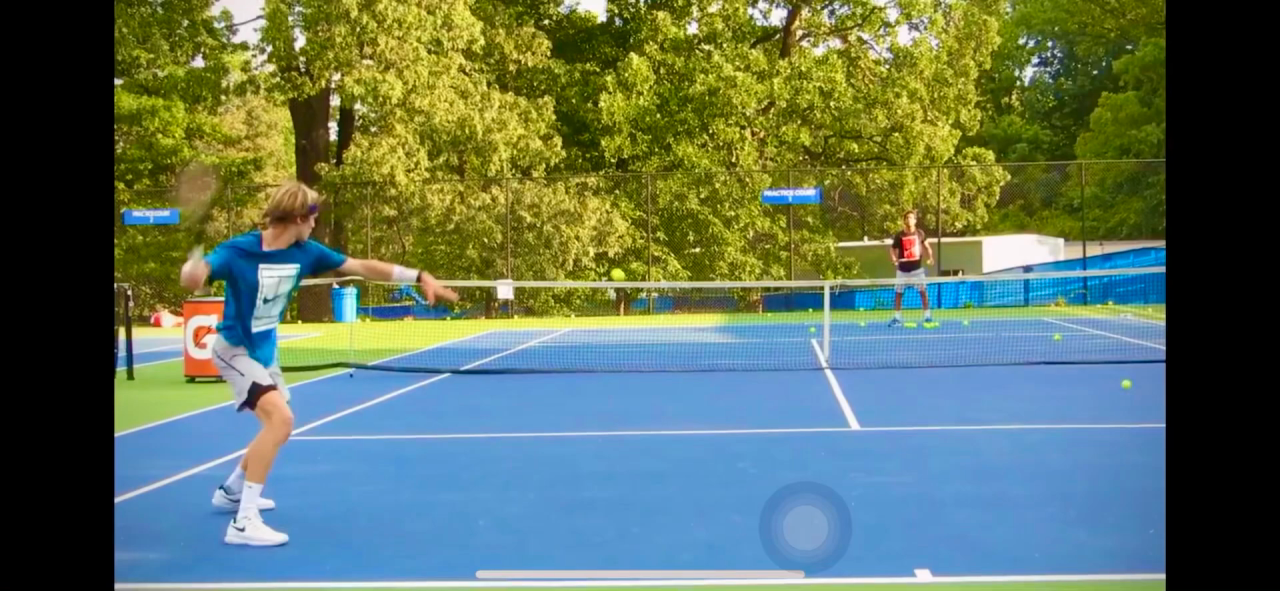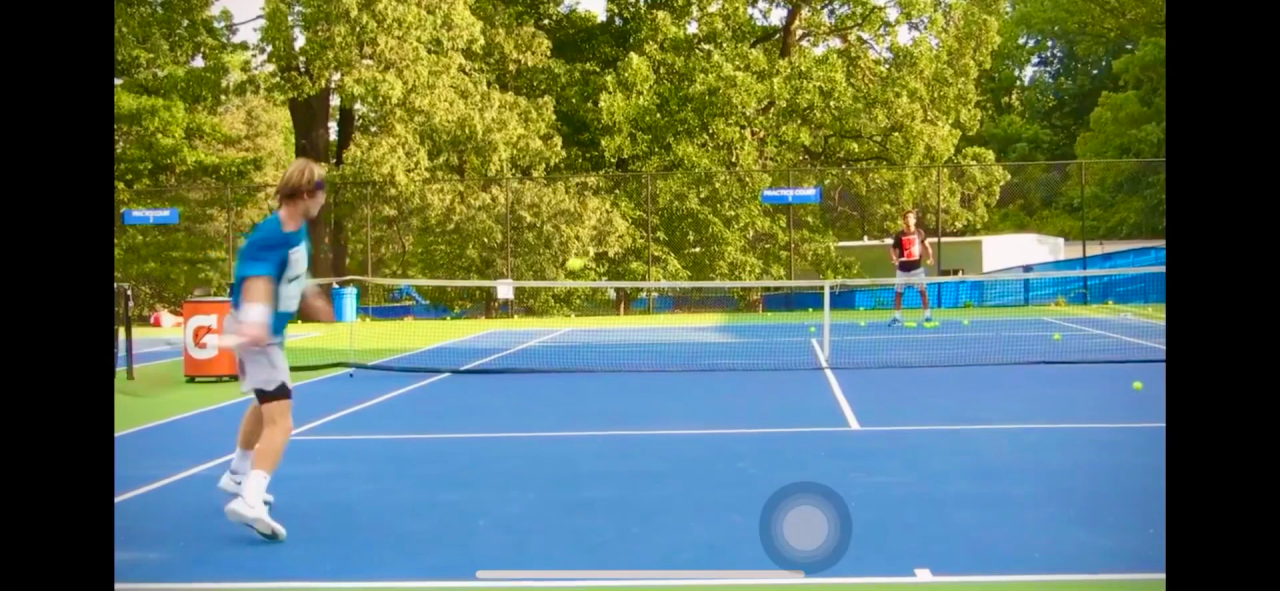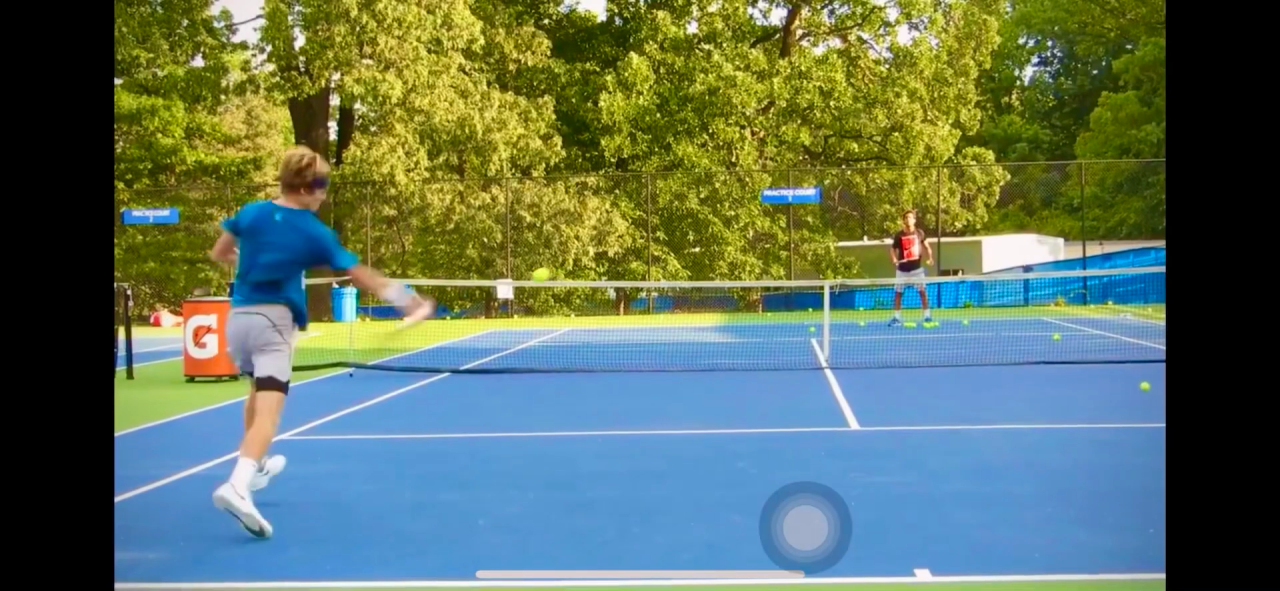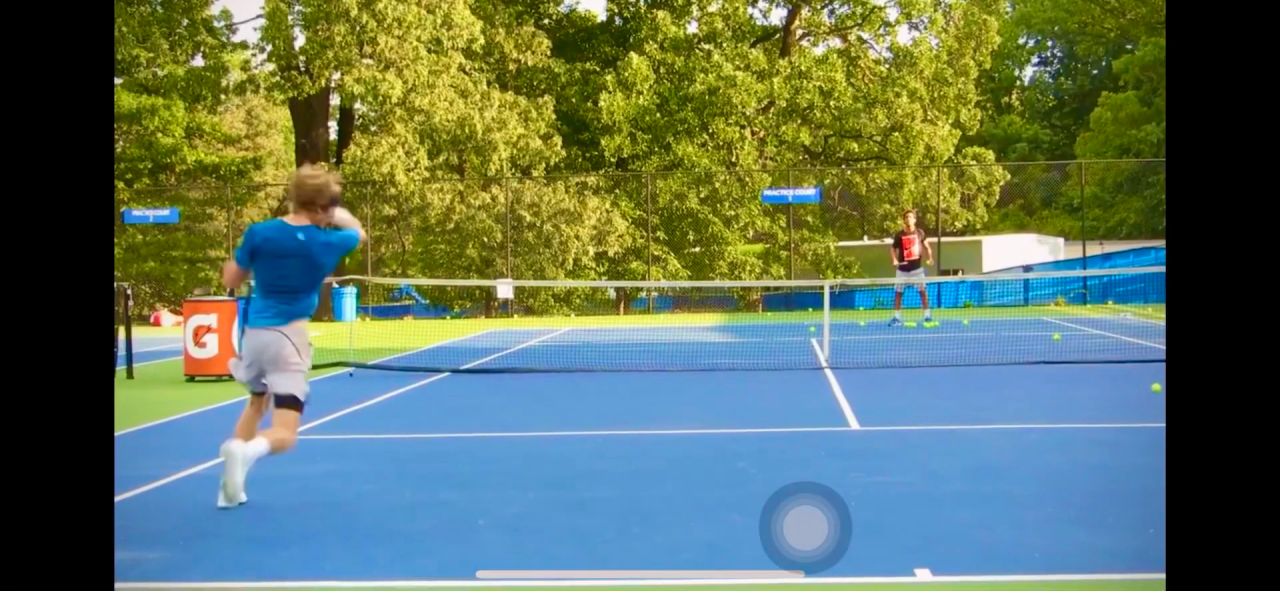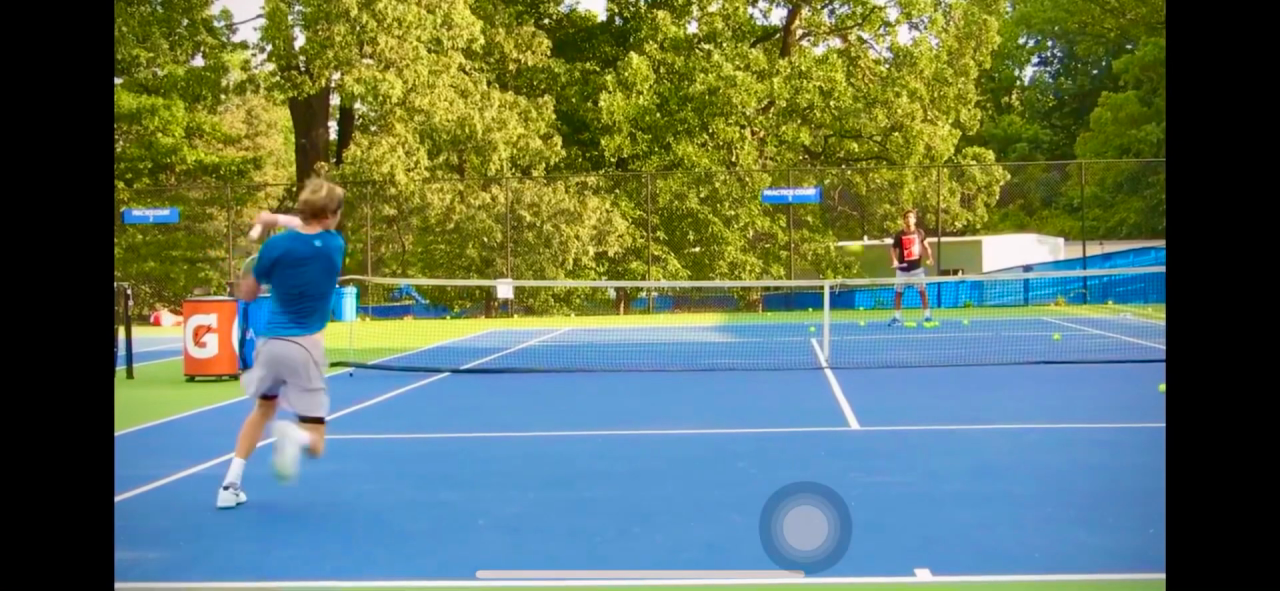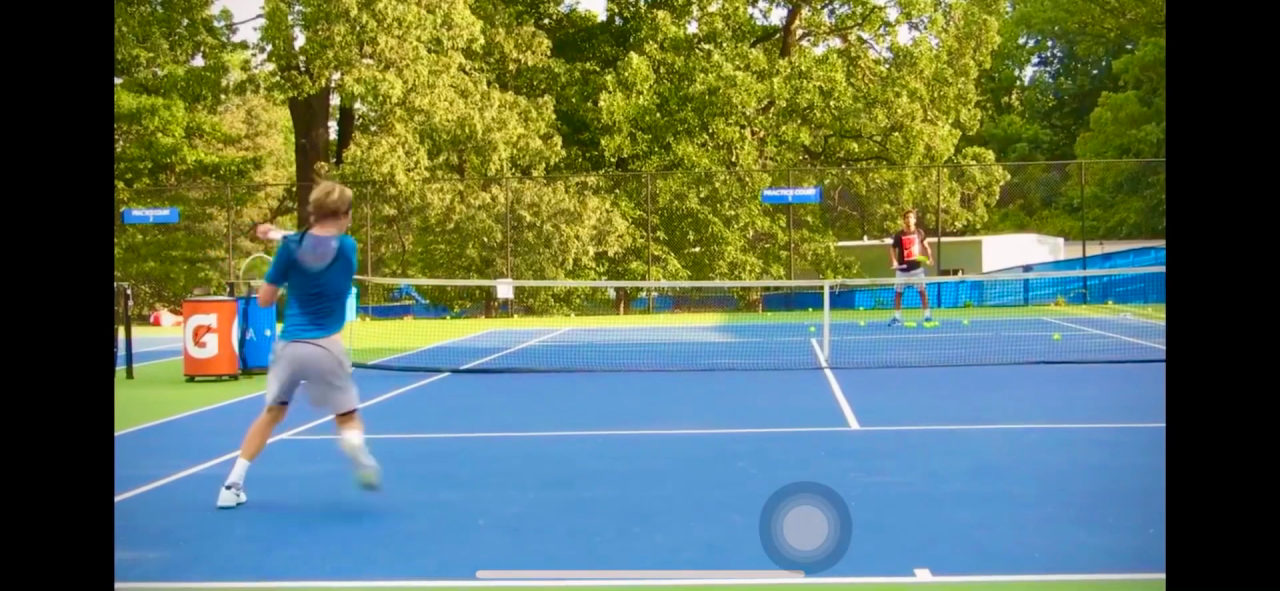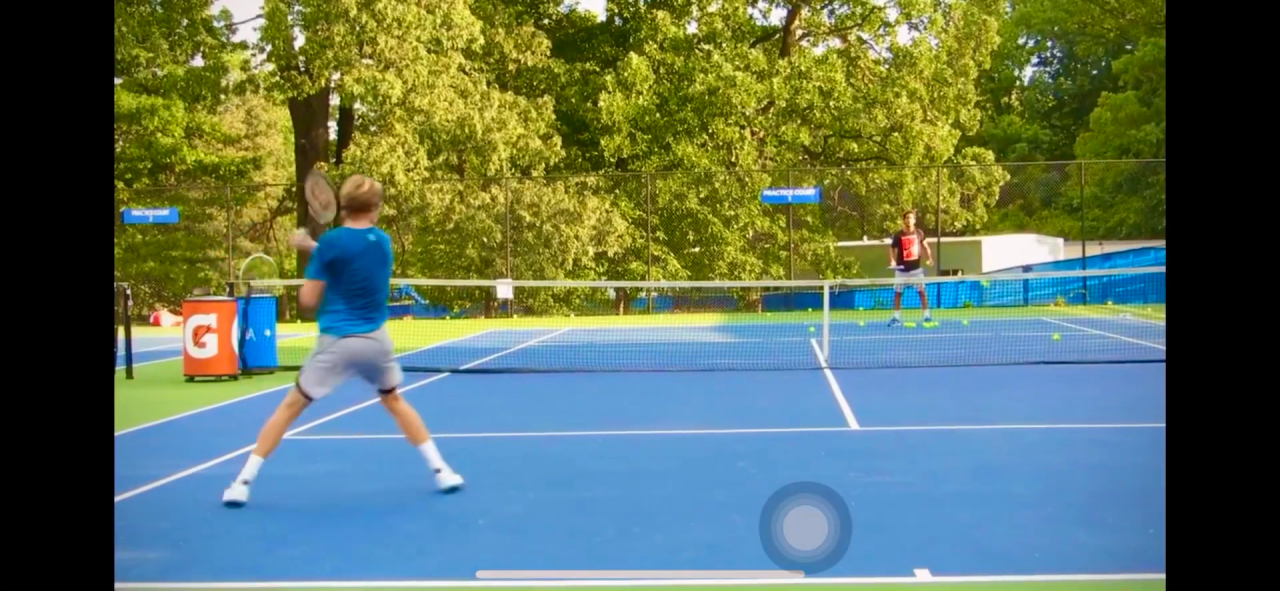
dt=0.1s
person 1, frame 1
left shoulder: (305, 252)
right shoulder: (238, 250)
left elbow: (362, 266)
right elbow: (190, 280)
left wrist: (419, 277)
right wrist: (195, 268)
left hip: (263, 354)
right hip: (234, 351)
left knee: (276, 423)
right knee: (279, 420)
left ankle: (231, 490)
right ankle: (244, 524)
person 1, frame 2
left shoulder: (296, 230)
right shoulder: (270, 238)
right elbow: (256, 290)
left wrist: (314, 302)
right wrist: (252, 326)
left hip: (266, 337)
right hip: (257, 340)
left knee: (265, 407)
right knee: (279, 421)
left ankle: (236, 476)
right ankle: (248, 502)
person 1, frame 3
left shoulder: (251, 213)
right shoulder: (315, 231)
left elbow: (218, 254)
right elbow: (363, 277)
right wrist: (408, 299)
left hip: (239, 316)
right hip: (271, 320)
left knee: (261, 392)
right knee: (268, 415)
left ankle: (254, 467)
right ankle: (237, 489)
person 1, frame 4
left shoulder: (261, 234)
right shoulder: (323, 243)
left elbow: (230, 281)
right elbow: (359, 234)
right wrist: (340, 214)
left hip: (256, 335)
right hip: (287, 336)
left knee: (258, 404)
right knee: (282, 436)
left ankle: (230, 488)
right ankle: (242, 455)
person 1, frame 5
left shoulder: (276, 245)
right shoulder: (335, 245)
left elbow: (245, 293)
right wrist: (278, 219)
left hip: (270, 343)
right hip: (305, 348)
left knee: (264, 409)
right knee: (313, 440)
left ankle: (230, 484)
right ankle: (292, 436)
person 1, frame 6
left shoulder: (292, 250)
right shoulder: (349, 248)
left elbow: (265, 300)
right wrist: (280, 235)
left hip: (289, 347)
right hip: (326, 349)
left knee: (271, 414)
right knee: (349, 424)
left ankle: (233, 485)
right ankle: (354, 443)
person 1, frame 7
left shoulder: (331, 242)
right shoulder: (384, 242)
left elbow: (308, 299)
left wrist: (316, 277)
right wrist: (311, 245)
left hip: (338, 343)
right hip: (377, 340)
left knee: (291, 407)
right knee: (394, 401)
left ankle: (243, 483)
right ankle: (440, 469)
